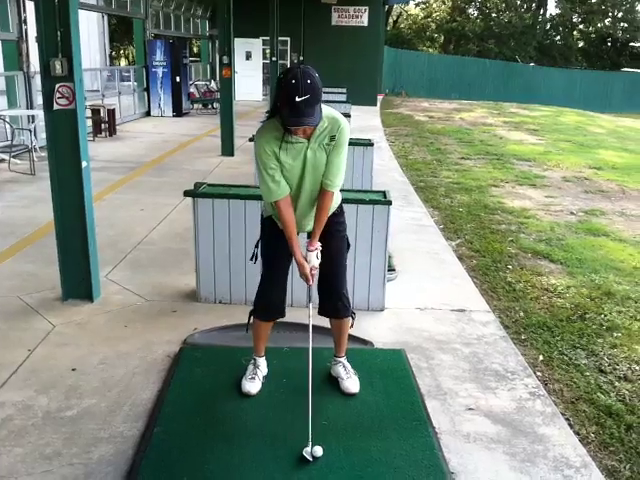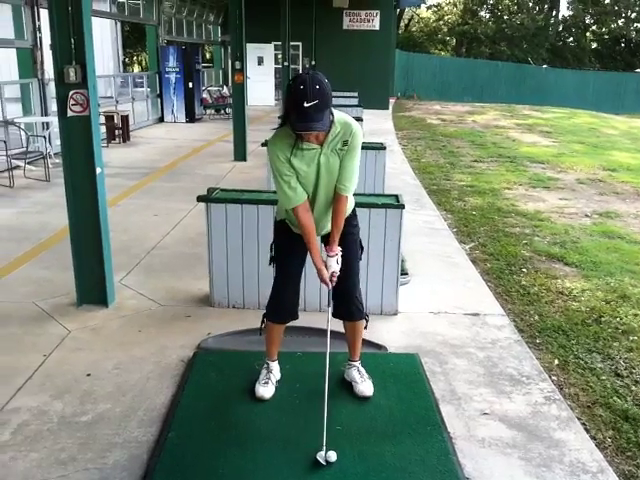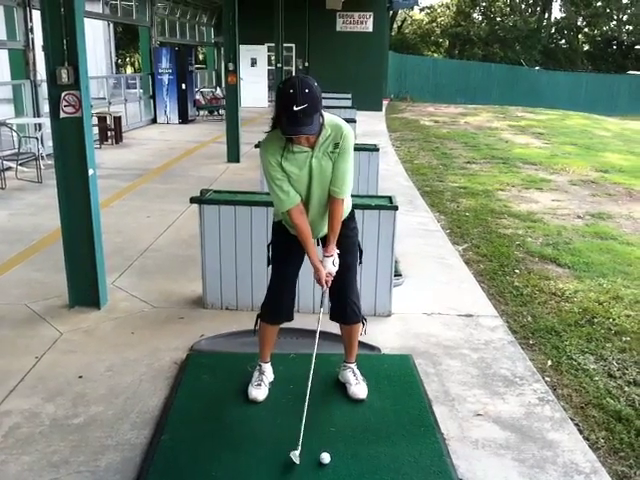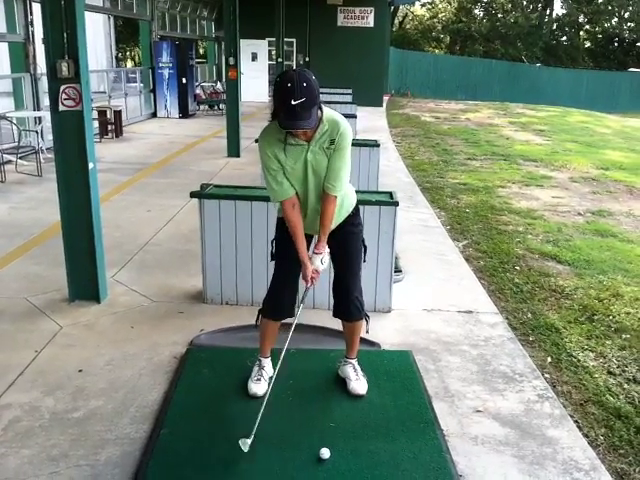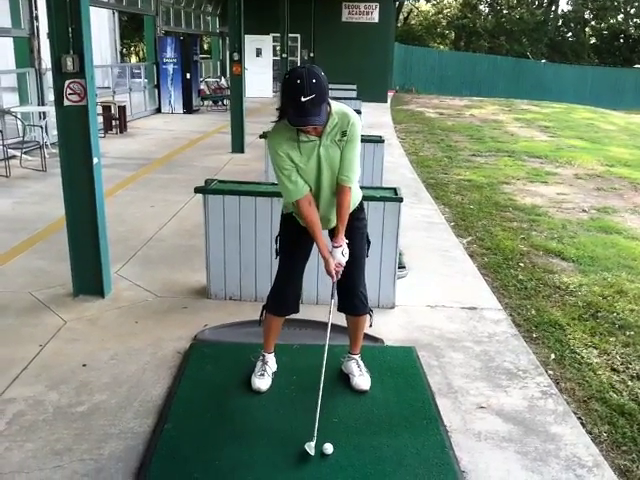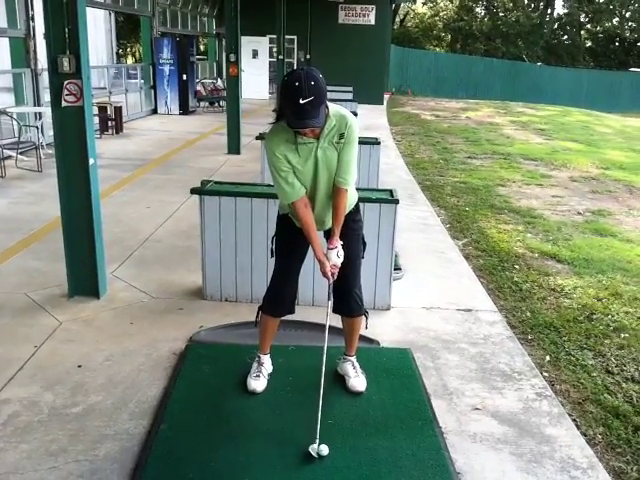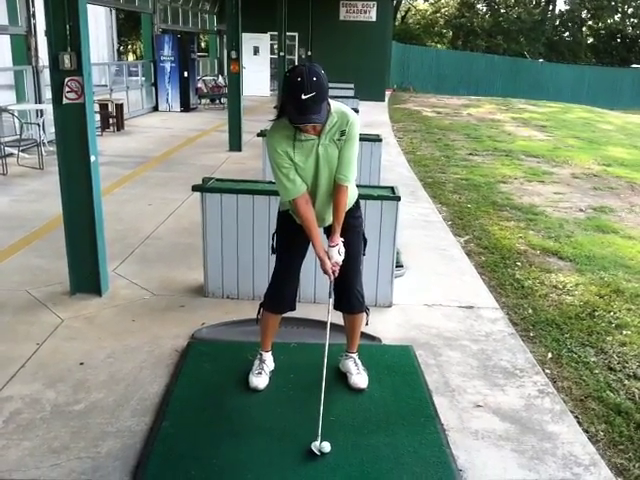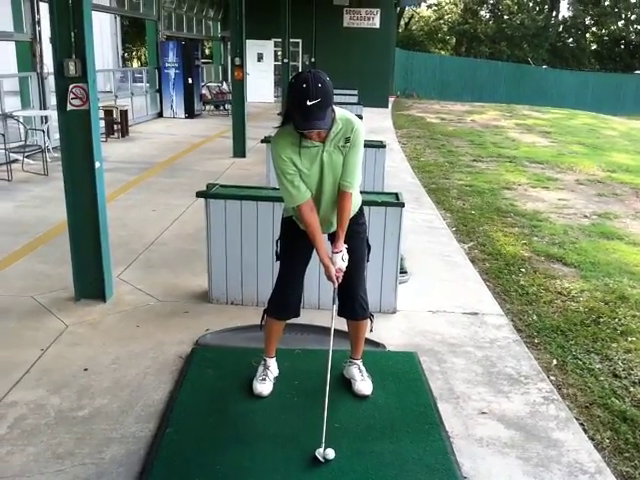
dt=0.5s
person 1, frame 1
left shoulder: (337, 127)
right shoulder: (266, 138)
left elbow: (328, 189)
right elbow: (281, 200)
left wrist: (314, 242)
right wrist: (297, 254)
left hip: (327, 215)
right hip: (279, 219)
left knee: (336, 291)
right knee: (270, 291)
left ankle: (340, 361)
right ankle: (258, 362)
person 1, frame 2
left shoulder: (350, 131)
right shoulder: (279, 145)
left elbow: (342, 193)
right elbow: (299, 207)
left wrist: (333, 247)
right wrist: (317, 260)
left hip: (340, 219)
right hip: (292, 224)
left knee: (350, 293)
right knee: (283, 294)
left ankle: (354, 365)
right ankle: (271, 366)
person 1, frame 3
left shoulder: (341, 134)
right shoulder: (271, 149)
left elbow: (337, 197)
right elbow: (294, 210)
left wrist: (331, 250)
right wrist: (315, 261)
left hip: (339, 221)
right hip: (290, 226)
left knee: (347, 295)
right knee: (278, 295)
left ankle: (349, 366)
right ankle: (264, 367)
person 1, frame 4
left shoulder: (339, 129)
right shoulder: (269, 140)
left elbow: (332, 193)
right elbow: (289, 202)
left wrist: (322, 247)
right wrist: (304, 258)
left hip: (342, 215)
right hip: (294, 220)
left knee: (350, 292)
right knee: (280, 291)
left ankle: (350, 362)
right ankle: (263, 362)
person 1, frame 5
left shoulder: (348, 121)
right shoulder: (279, 139)
left elbow: (345, 184)
right elbow: (303, 200)
left wrist: (340, 236)
right wrist: (324, 252)
left hip: (348, 211)
right hip: (299, 216)
left knee: (354, 287)
right knee: (285, 287)
left ankle: (353, 358)
right ankle: (267, 357)
person 1, frame 6
left shoulder: (346, 124)
right shoulder: (276, 140)
left elbow: (342, 186)
right elbow: (299, 202)
left wrist: (335, 239)
right wrist: (319, 254)
left hip: (344, 213)
right hip: (295, 218)
left knee: (350, 290)
right knee: (280, 288)
left ankle: (349, 359)
right ankle: (263, 359)
person 1, frame 7
left shoulder: (347, 121)
right shoulder: (278, 137)
left elbow: (343, 183)
right elbow: (300, 198)
left wrist: (336, 237)
right wrist: (320, 251)
left hip: (344, 210)
right hip: (296, 215)
left knee: (351, 287)
right knee: (281, 285)
left ankle: (351, 357)
right ankle: (264, 356)
person 1, frame 8
left shoulder: (351, 128)
right shoulder: (282, 144)
left elbow: (347, 190)
right elbow: (304, 205)
left wrist: (339, 245)
right wrist: (324, 257)
left hip: (348, 217)
right hip: (300, 222)
left knee: (355, 293)
right knee: (285, 292)
left ankle: (355, 363)
right ankle: (268, 362)
